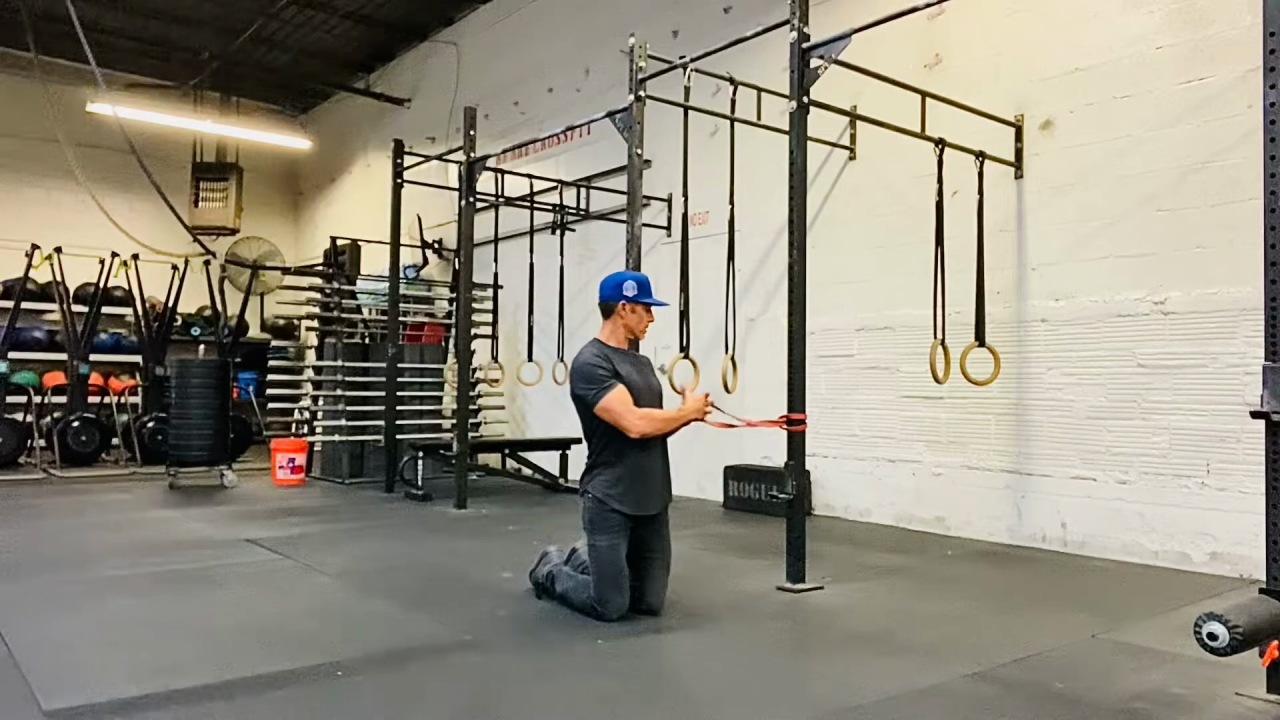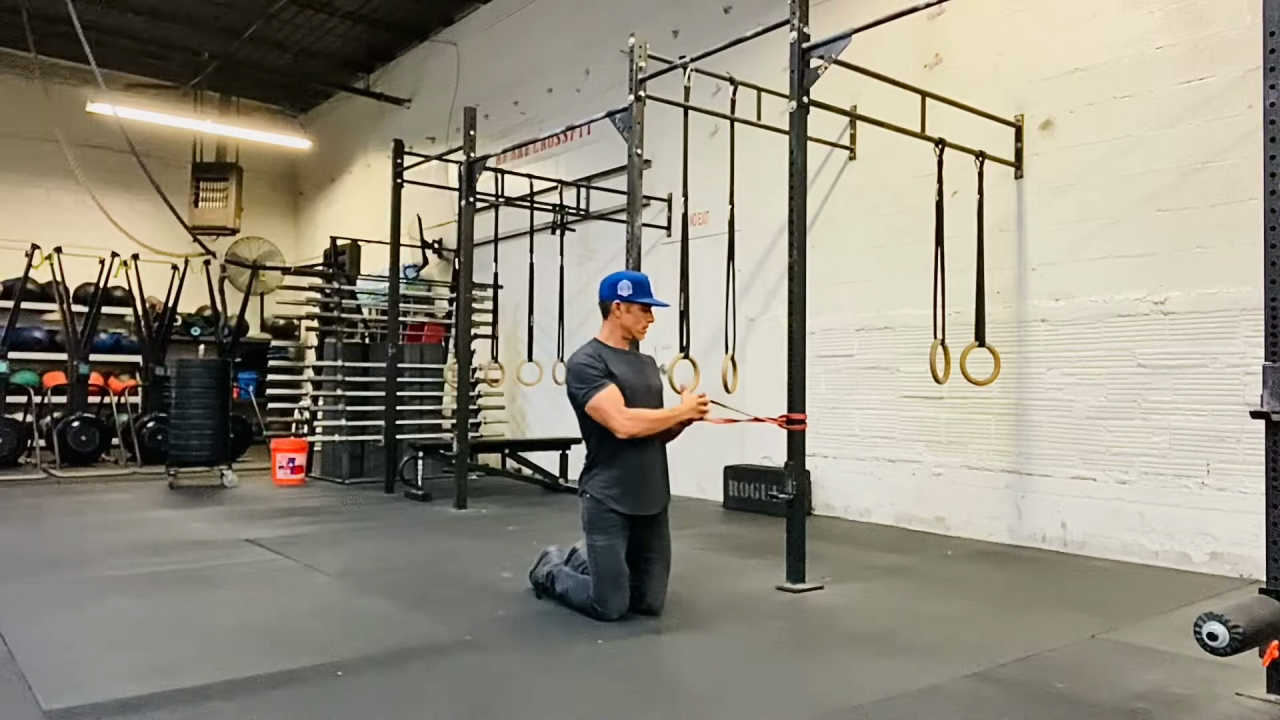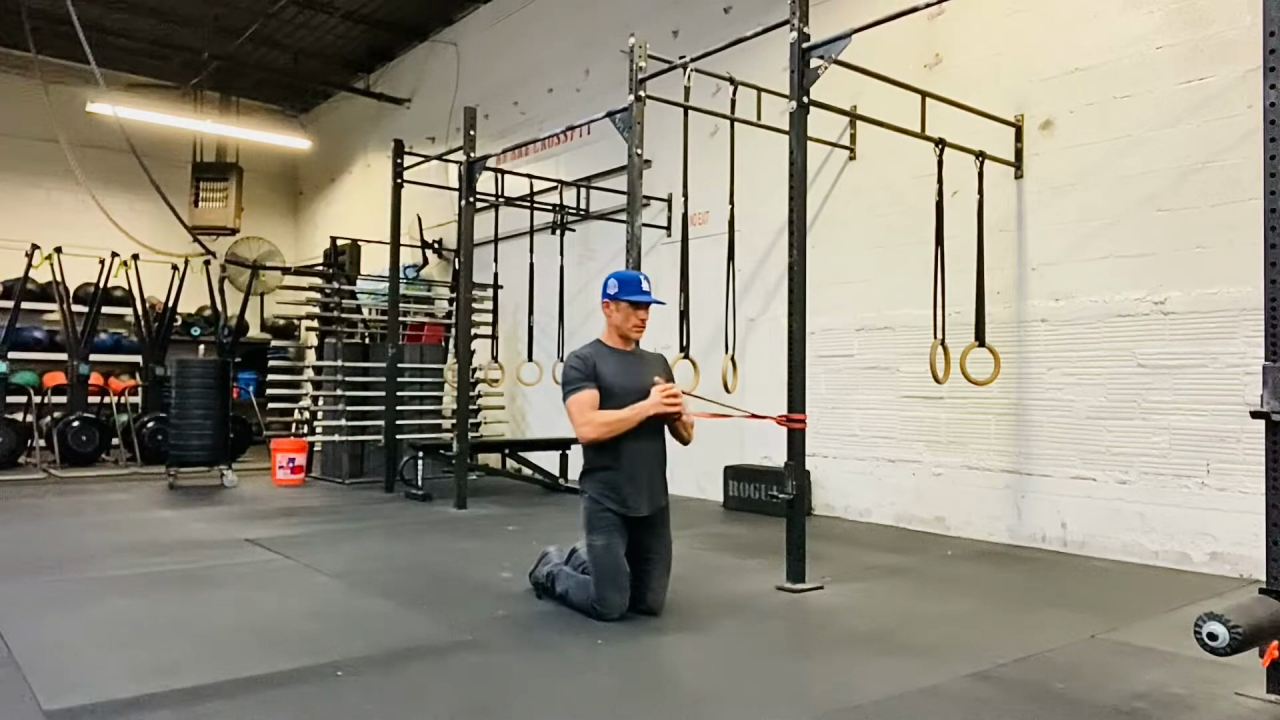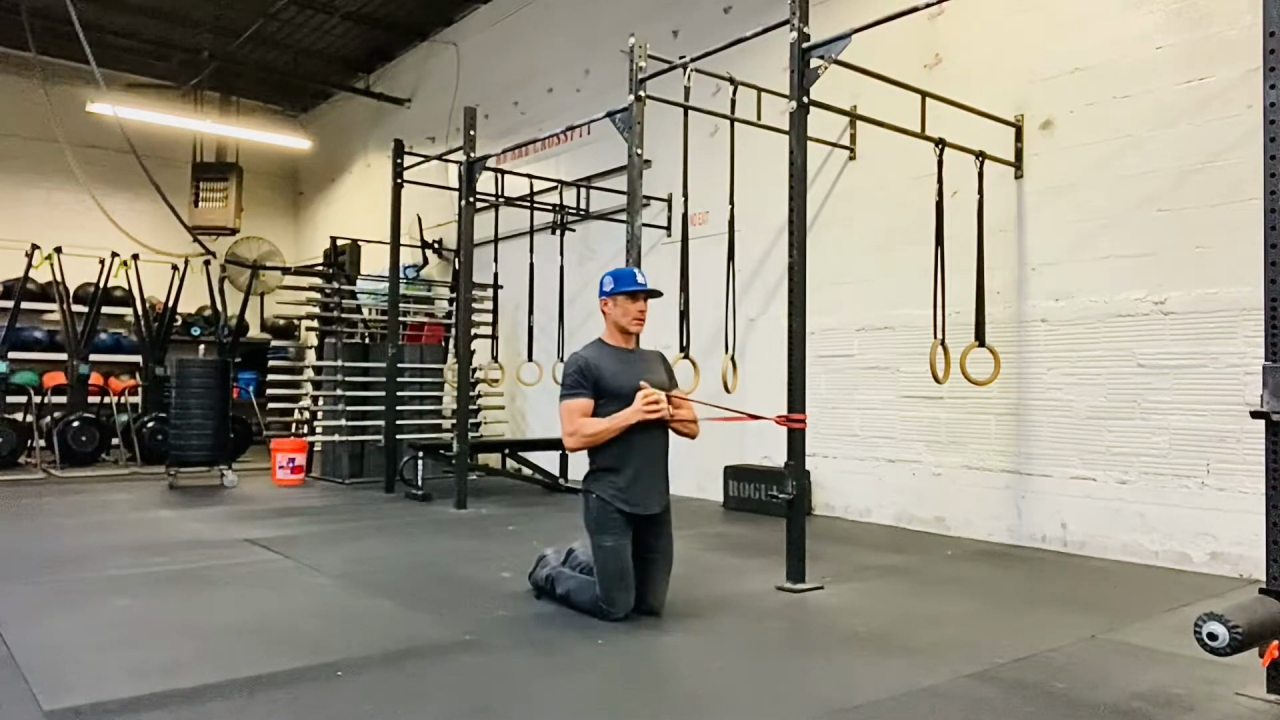
dt=0.5s
person 1, frame 1
left shoulder: (641, 363)
right shoulder: (591, 363)
right elbow: (635, 424)
left wrist: (688, 415)
right wrist: (688, 411)
left hip: (651, 499)
right hip: (610, 502)
left knee: (649, 603)
right knee: (611, 607)
left ankle: (583, 560)
right ankle: (551, 570)
person 1, frame 2
left shoulder: (647, 364)
right shoulder: (586, 362)
right elbow: (623, 424)
left wrist: (686, 418)
right wrist: (681, 410)
left hip: (652, 500)
right hip: (608, 501)
left knee: (649, 602)
right knee: (611, 606)
left ankle: (583, 560)
right ankle: (551, 570)
person 1, frame 3
left shoulder: (657, 363)
right shoulder: (583, 362)
left elbow: (685, 436)
right elbow: (588, 428)
left wrist: (675, 412)
right wrist: (648, 405)
left hip: (653, 500)
right hip: (607, 501)
left knee: (650, 603)
right knee: (610, 606)
left ankle: (583, 559)
right ankle: (550, 570)
person 1, frame 4
left shoulder: (657, 361)
right shoulder: (584, 363)
left elbow: (691, 426)
right elbow: (573, 436)
left wrist: (665, 410)
right wrist: (633, 413)
left hip: (655, 500)
right hip: (610, 500)
left knee: (650, 604)
right knee: (616, 607)
left ankle: (581, 560)
right ankle: (550, 572)
